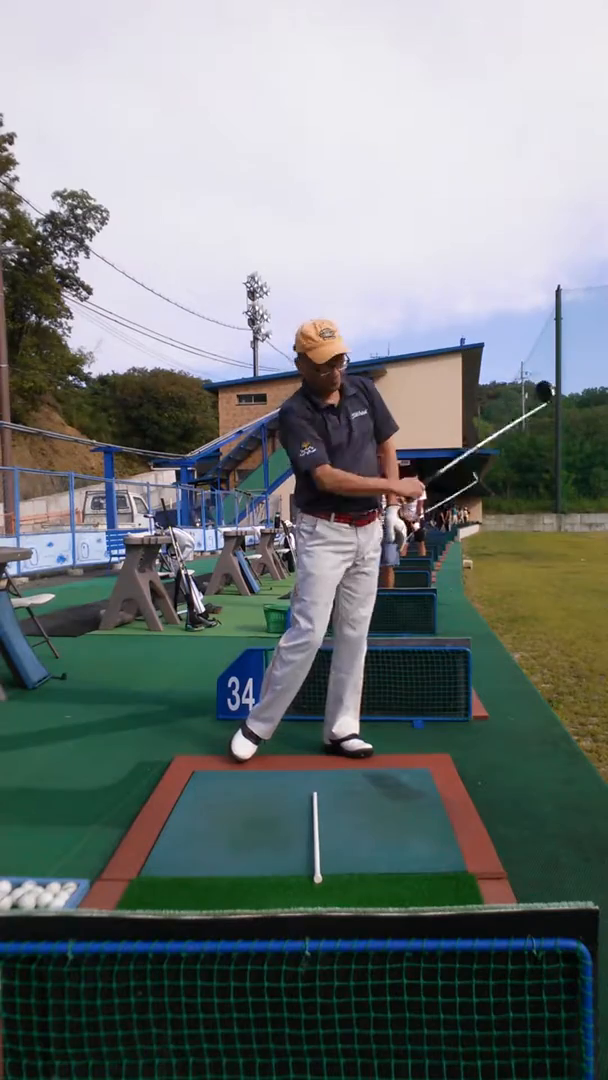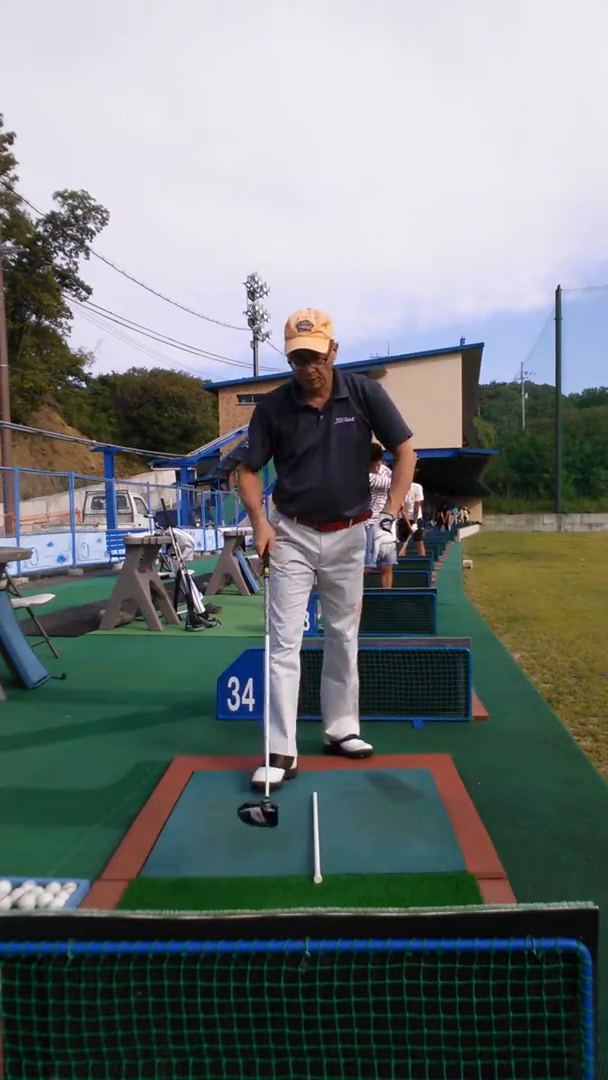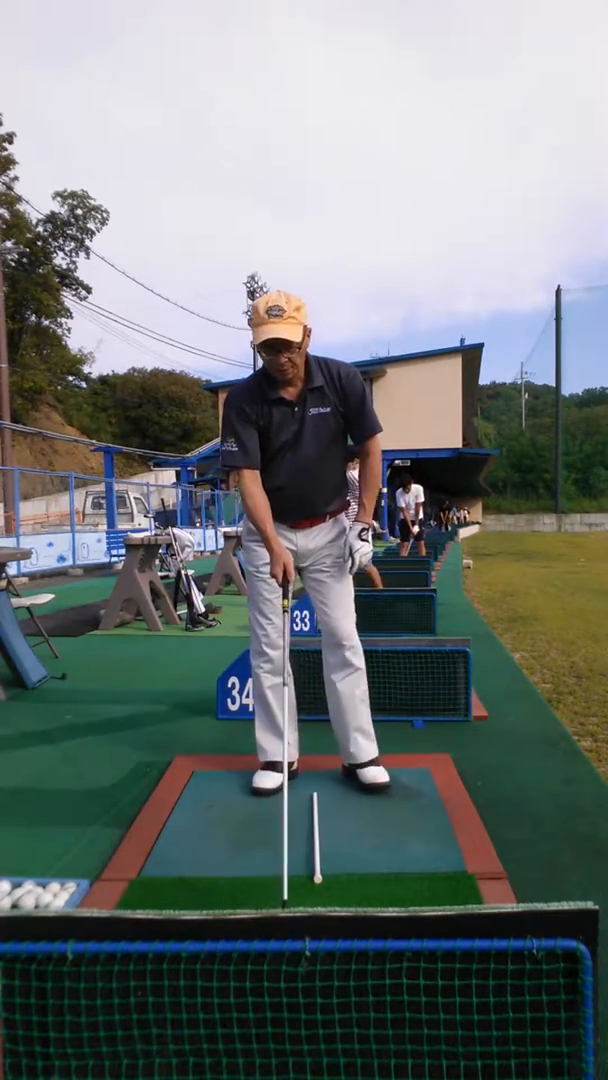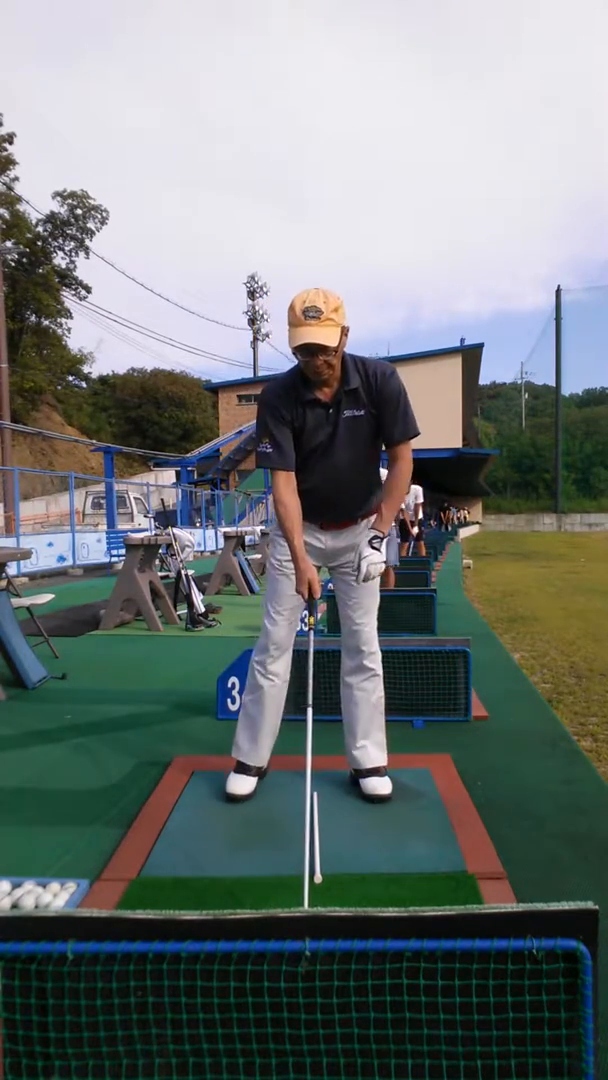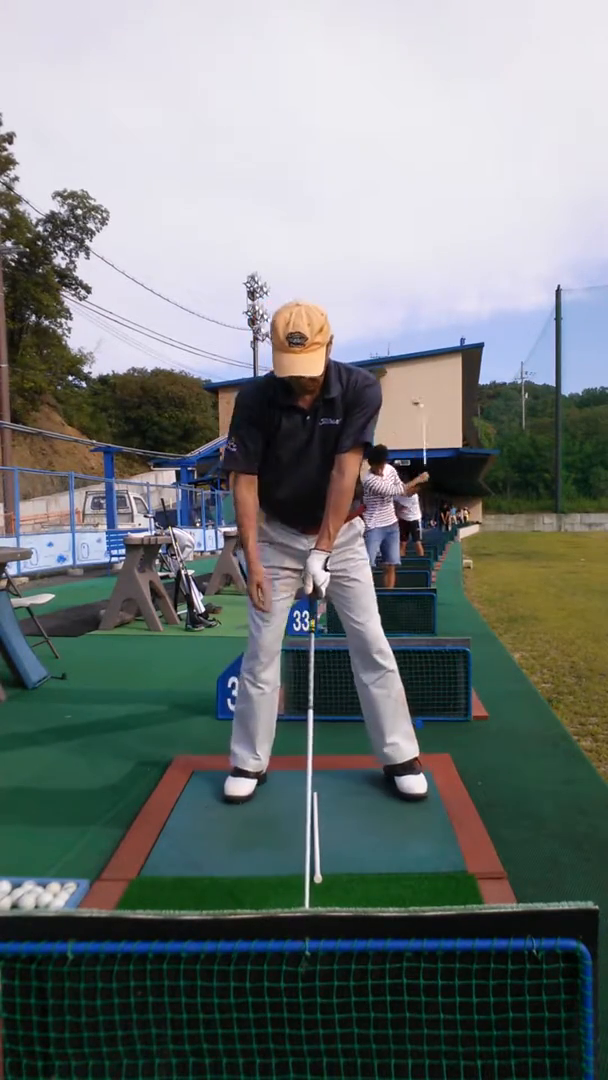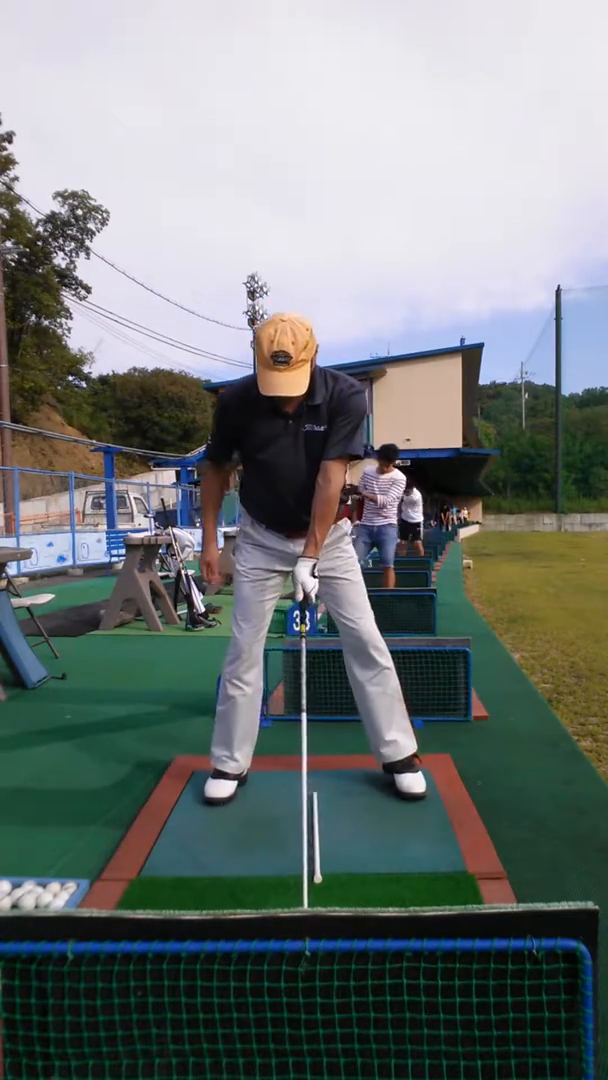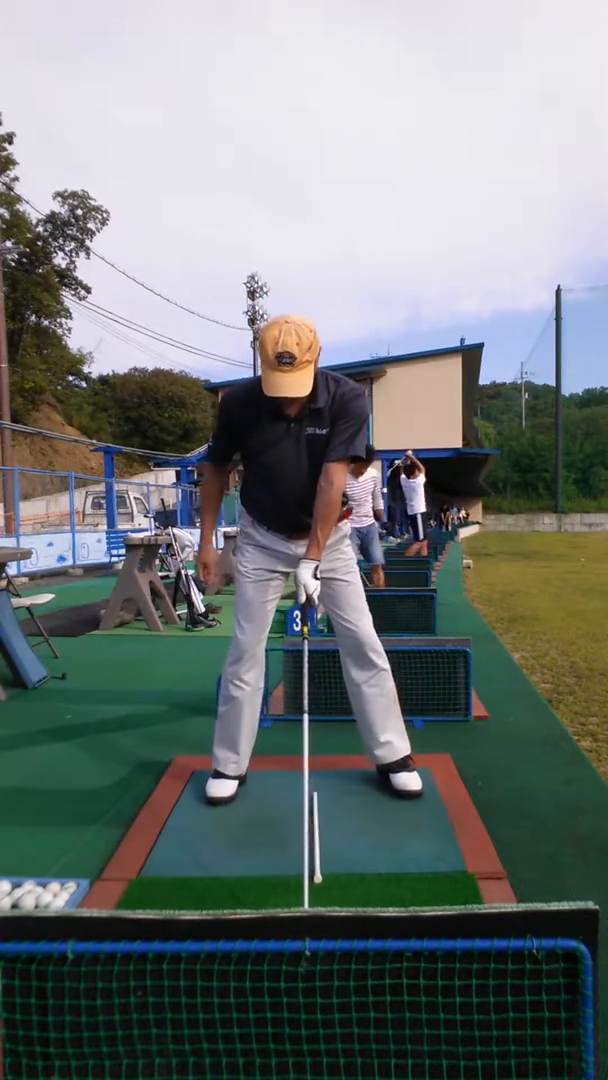
dt=0.7s
person 1, frame 1
left shoulder: (363, 391)
right shoulder: (296, 414)
left elbow: (386, 444)
right elbow: (324, 478)
left wrist: (393, 508)
right wrist: (393, 487)
left hip: (368, 531)
right hip: (323, 532)
left knee: (355, 633)
right knee: (307, 633)
left ankle: (342, 728)
right ankle: (257, 725)
person 1, frame 2
left shoulder: (365, 393)
right shoulder: (272, 406)
left elbow: (405, 452)
right elbow: (247, 470)
left wrist: (389, 518)
right wrist: (259, 522)
left hip: (348, 535)
right hip: (292, 535)
left knee: (343, 637)
right knee: (283, 640)
left ankle: (340, 729)
right ankle: (281, 752)
person 1, frame 3
left shoulder: (343, 380)
right shoulder: (242, 399)
left elbow: (370, 451)
right elbow: (248, 479)
left wrist: (364, 524)
right wrist: (275, 549)
left hip: (330, 530)
right hip: (268, 533)
left knee: (343, 640)
right knee: (268, 646)
left ankle: (360, 754)
right ankle: (275, 755)
person 1, frame 4
left shoulder: (380, 380)
right shoulder: (277, 396)
left elbow: (401, 458)
right elbow: (282, 481)
left wrist: (380, 532)
right wrist: (300, 559)
left hip: (358, 529)
right hip: (297, 529)
left knee: (362, 643)
right knee: (274, 641)
left ankle: (368, 760)
right ankle: (250, 757)
person 1, frame 5
left shoulder: (361, 389)
right shoulder: (254, 399)
left elbow: (345, 471)
right elbow: (244, 481)
left wrist: (323, 549)
right wrist: (252, 558)
left hip: (342, 532)
right hip: (276, 535)
left knee: (370, 641)
right knee: (261, 648)
left ankle: (400, 756)
right ankle: (249, 762)
person 1, frame 6
left shoulder: (346, 395)
right shoulder: (236, 400)
left elbow: (331, 478)
right elbow: (216, 468)
left wrist: (311, 557)
right wrist: (209, 540)
left hip: (328, 535)
right hip: (261, 538)
left knee: (365, 639)
right knee: (244, 647)
left ankle: (399, 755)
right ankle: (229, 763)
person 1, frame 7
left shoulder: (347, 399)
right shoulder: (238, 401)
left elbow: (332, 481)
right elbow: (216, 469)
left wrist: (313, 558)
right wrist: (207, 540)
left hip: (328, 537)
right hip: (261, 538)
left knee: (361, 640)
right knee: (246, 648)
left ankle: (392, 755)
right ankle: (229, 763)
